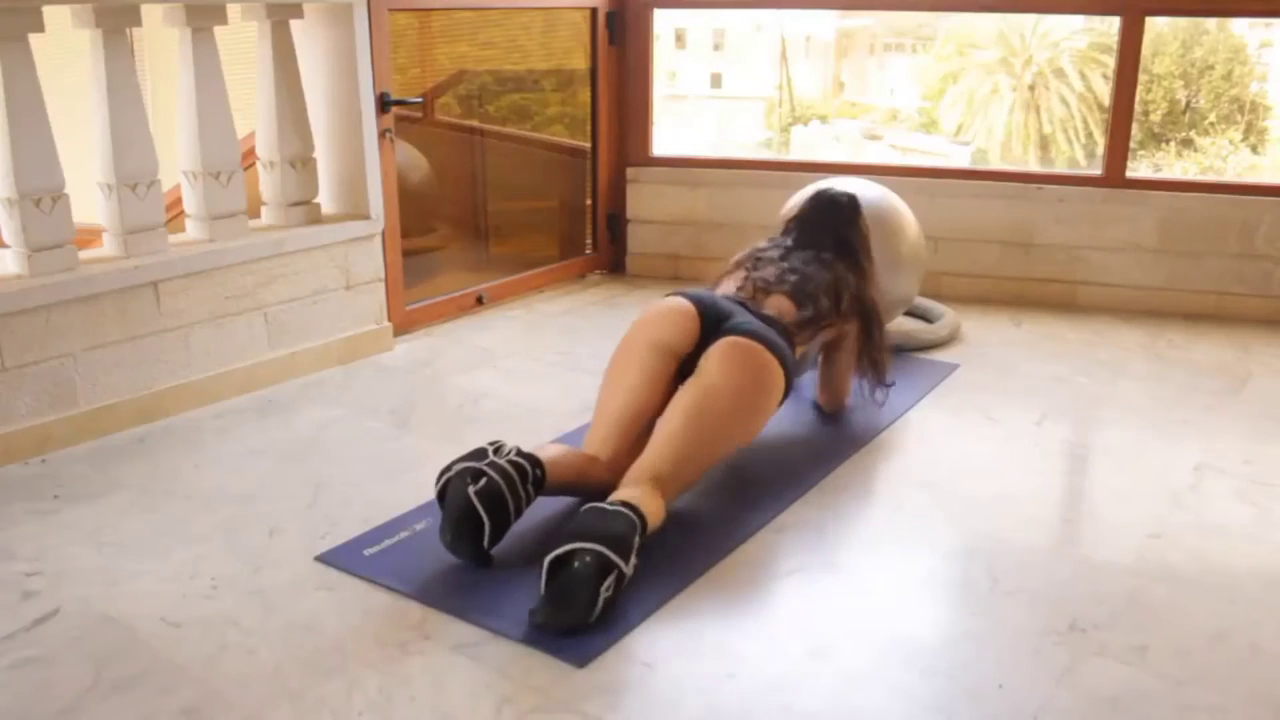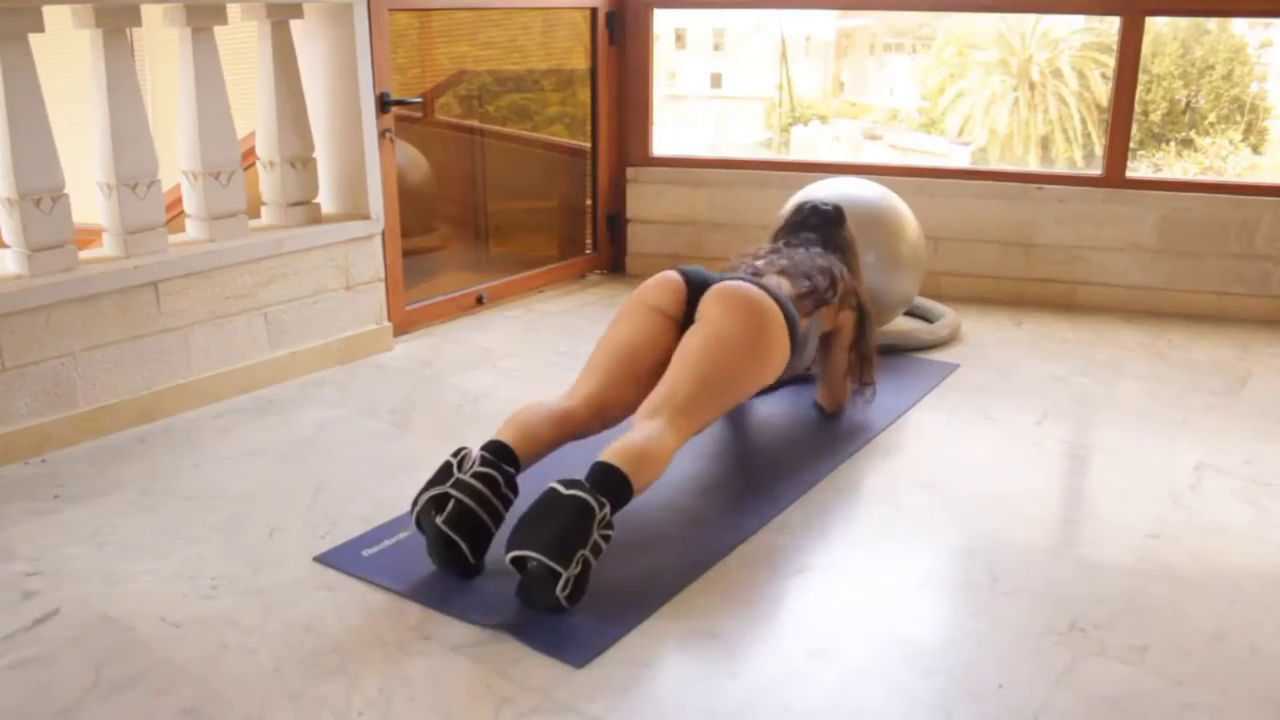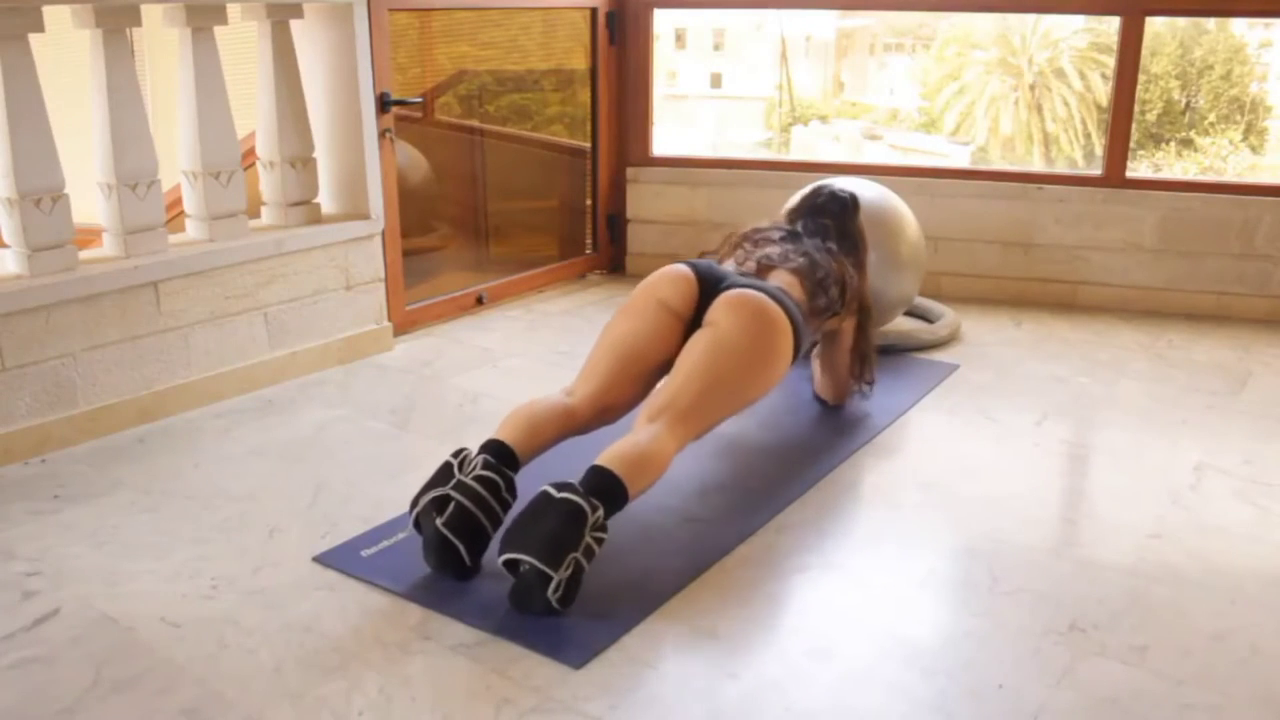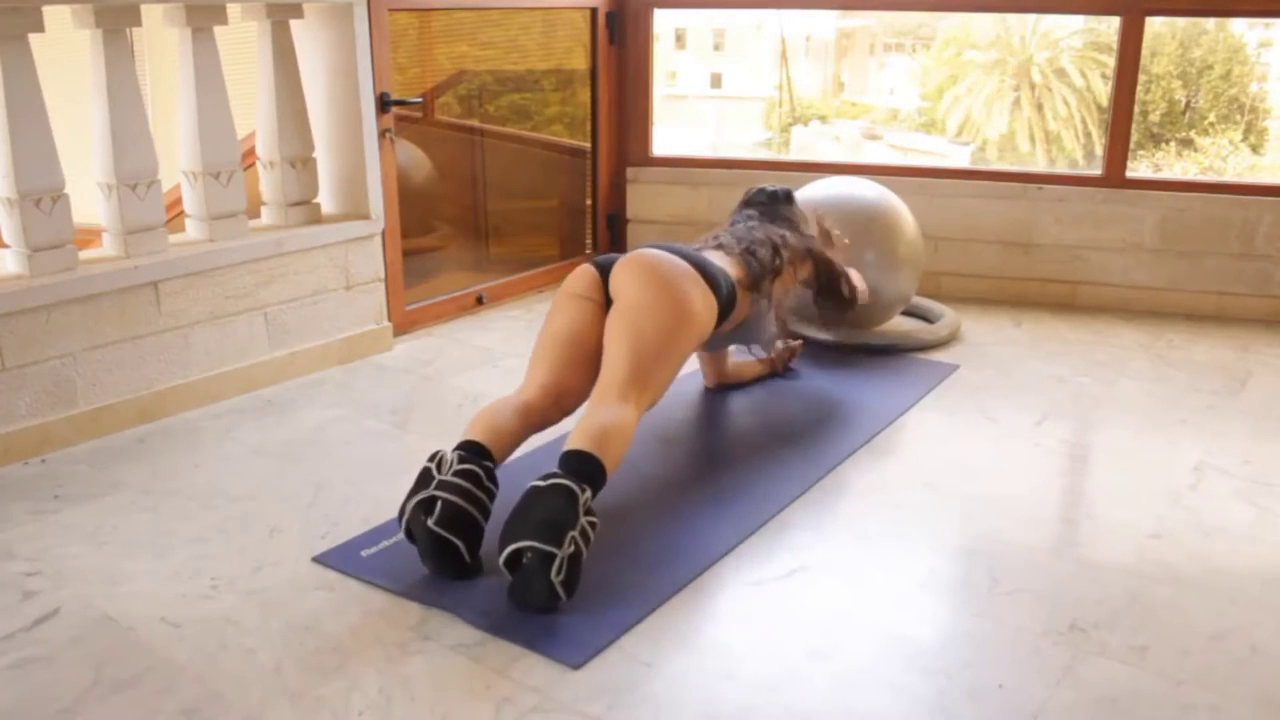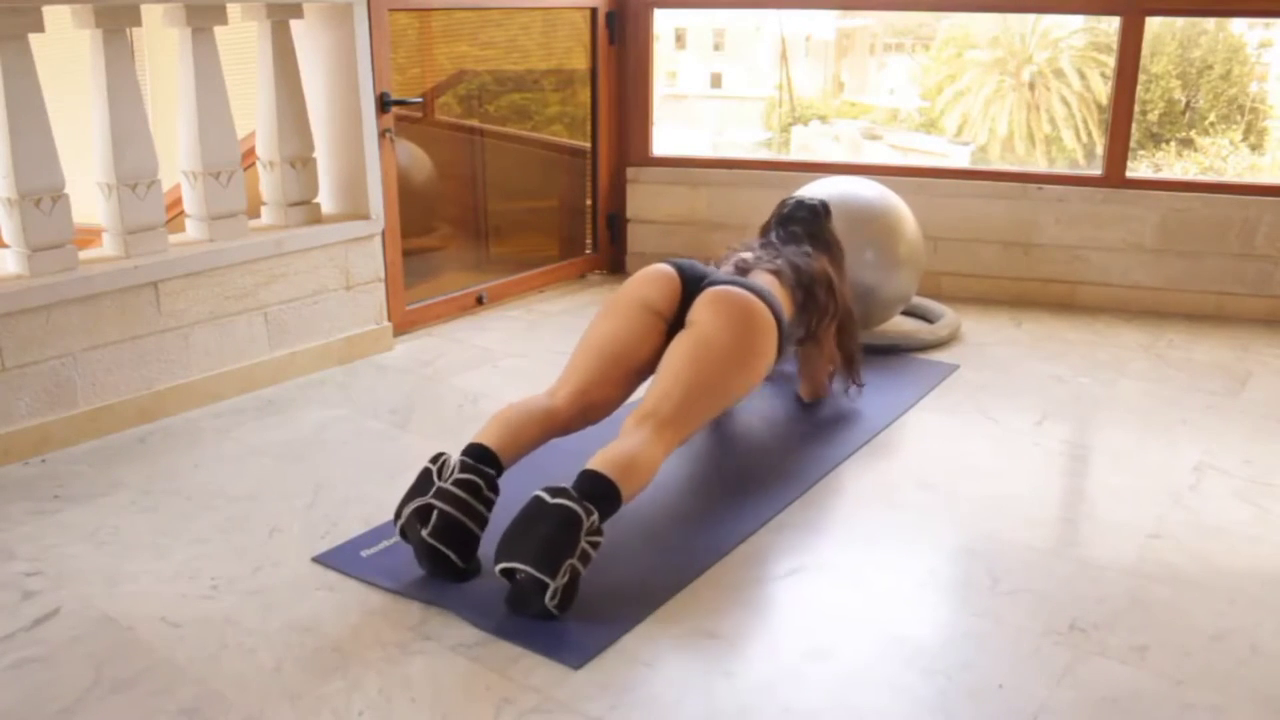
dt=1s
person 1, frame 1
left shoulder: (756, 254)
right shoulder: (849, 296)
right elbow: (832, 401)
left hip: (680, 309)
right hip: (753, 354)
left knee: (597, 464)
right knee: (643, 486)
left ankle: (516, 469)
right ankle: (611, 530)
person 1, frame 2
left shoulder: (756, 259)
right shoulder: (841, 291)
left elbow: (724, 371)
right elbow: (832, 400)
left wrist: (793, 365)
right wrist: (814, 363)
left hip: (676, 284)
right hip: (749, 311)
left knee: (580, 407)
right knee: (662, 422)
left ankle: (485, 470)
right ankle: (587, 505)
person 1, frame 3
left shoulder: (761, 234)
right shoulder: (843, 280)
right elbow: (834, 393)
right wrist: (817, 361)
left hip: (684, 278)
right hip: (759, 315)
left knee: (580, 402)
right knee: (663, 427)
left ankle: (484, 472)
right ankle: (582, 507)
person 1, frame 4
left shoulder: (715, 249)
right shoulder: (792, 253)
left elbow: (715, 374)
right elbow: (849, 290)
left wrist: (768, 362)
right wrist: (834, 261)
left hip: (596, 272)
right hip: (662, 277)
left knee: (535, 398)
right knee: (619, 403)
left ankle: (463, 469)
right ankle: (565, 494)
person 1, frame 5
left shoulder: (740, 258)
right shoulder: (821, 282)
right elbow: (813, 389)
left wrist: (748, 367)
left hip: (665, 277)
right hip: (739, 313)
left knee: (561, 404)
right knee: (651, 431)
left ankle: (467, 475)
right ankle: (575, 511)
